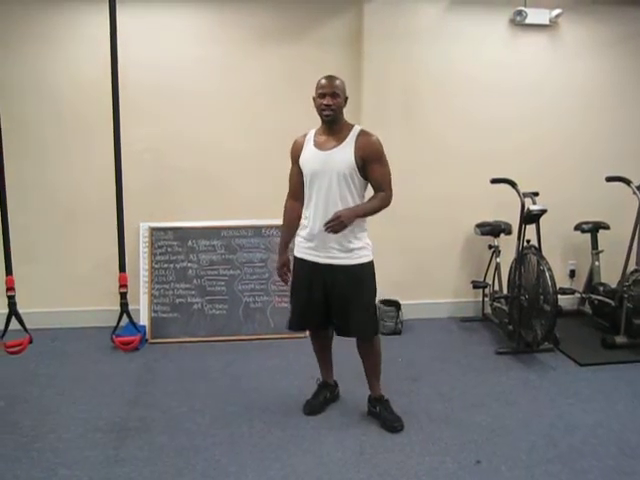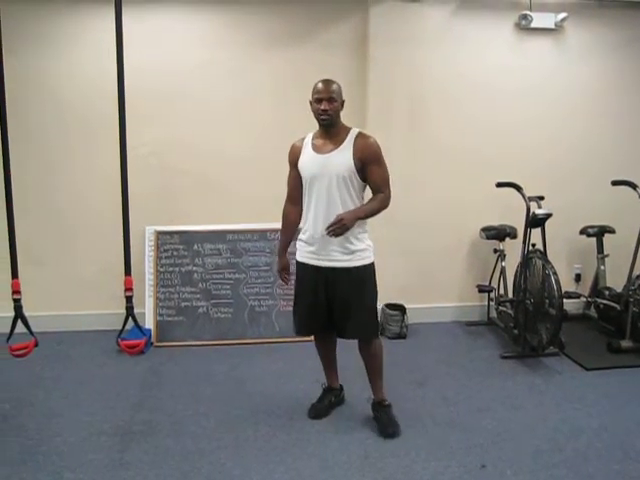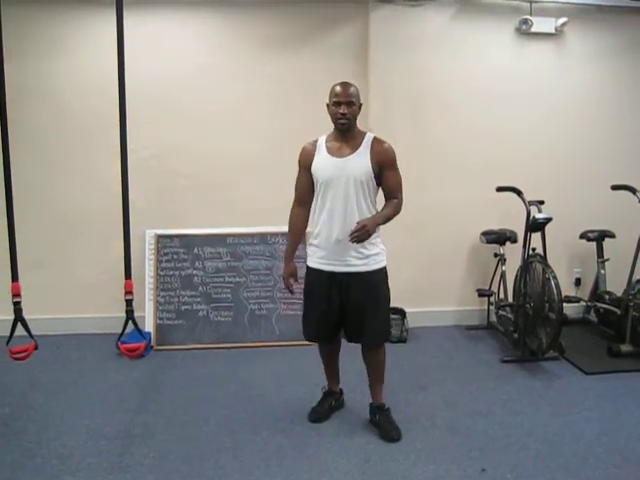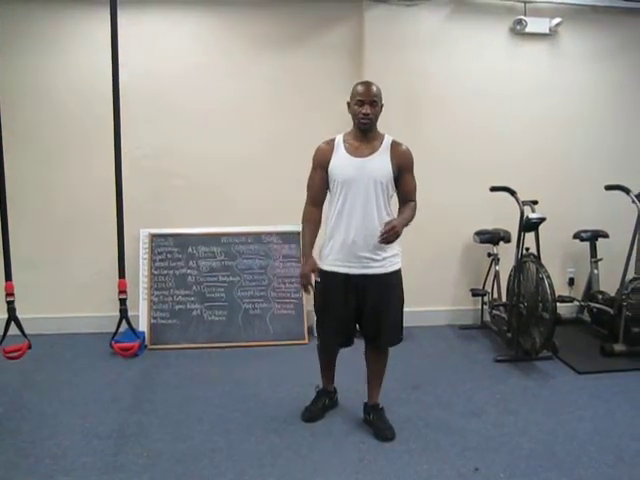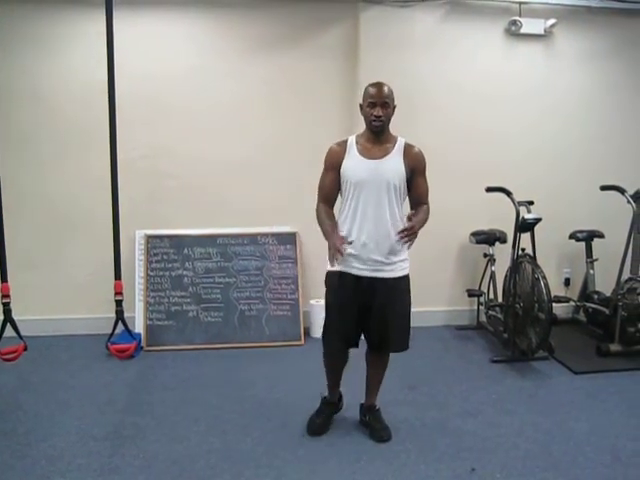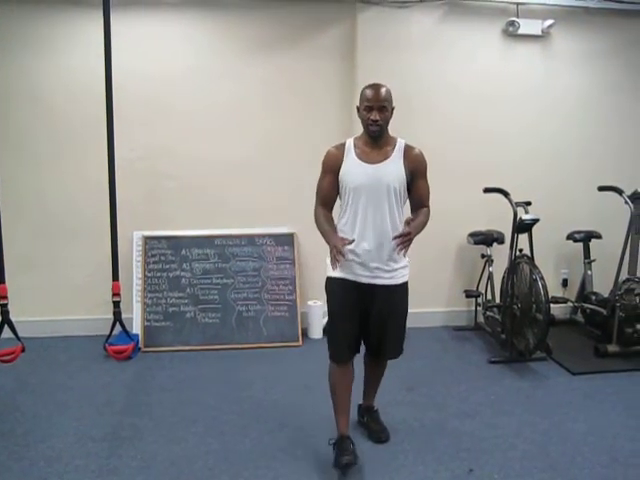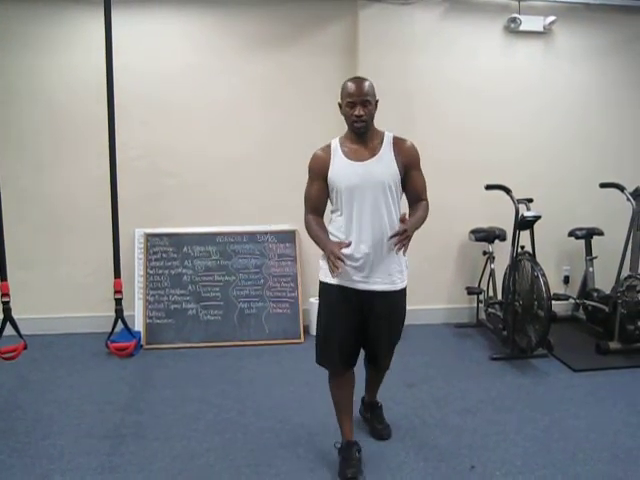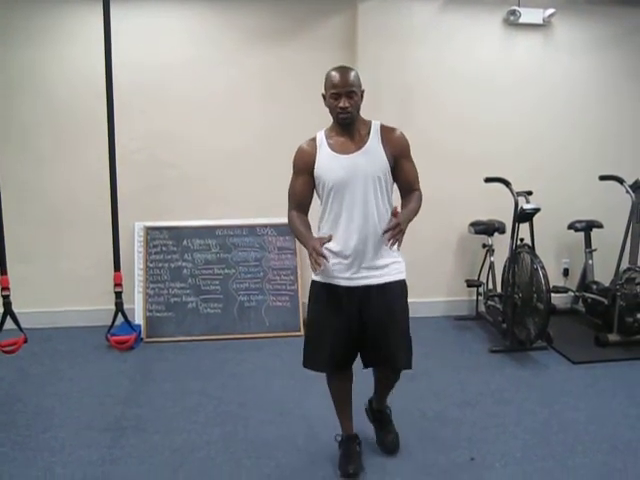
dt=0.4s
person 1, frame 1
left shoulder: (366, 143)
right shoulder: (301, 145)
left elbow: (384, 194)
right elbow: (294, 199)
left wrist: (352, 212)
right wrist: (283, 249)
left hip: (352, 256)
right hip: (309, 254)
left knee: (364, 329)
right knee: (316, 323)
left ankle: (377, 398)
right ankle: (328, 385)
person 1, frame 2
left shoulder: (364, 145)
right shoulder: (299, 149)
left elbow: (383, 195)
right elbow: (293, 203)
left wrist: (353, 215)
right wrist: (283, 251)
left hip: (354, 258)
right hip: (311, 257)
left knee: (365, 331)
right knee: (320, 327)
left ankle: (380, 401)
right ankle: (333, 388)
person 1, frame 3
left shoulder: (380, 150)
right shoulder: (311, 152)
left elbow: (395, 199)
right elbow: (301, 206)
left wrist: (375, 220)
right wrist: (289, 257)
left hip: (367, 263)
right hip: (322, 262)
left knee: (373, 336)
right knee: (324, 333)
left ankle: (378, 406)
right ankle: (333, 392)
person 1, frame 4
left shoulder: (399, 153)
right shoulder: (327, 151)
left elbow: (410, 201)
right elbow: (313, 206)
left wrist: (401, 222)
right wrist: (307, 255)
left hip: (382, 266)
right hip: (335, 265)
left knee: (379, 339)
right knee: (329, 336)
left ankle: (373, 406)
right ankle: (327, 392)
person 1, frame 5
left shoulder: (411, 155)
right shoulder: (339, 152)
left elbow: (422, 203)
right elbow: (324, 203)
left wrist: (416, 223)
right wrist: (331, 235)
left hip: (391, 269)
right hip: (346, 266)
left knee: (382, 343)
right knee: (336, 342)
left ankle: (370, 407)
right ankle: (332, 399)
person 1, frame 6
left shoulder: (411, 158)
right shoulder: (337, 156)
left elbow: (422, 207)
right elbow: (322, 206)
left wrist: (414, 227)
right wrist: (331, 238)
left hip: (390, 273)
right hip: (345, 271)
left knee: (381, 349)
right knee: (341, 352)
left ankle: (369, 408)
right ankle: (343, 437)
person 1, frame 7
left shoulder: (403, 151)
right shoulder: (323, 157)
left elbow: (421, 200)
right elbow: (312, 214)
left wrist: (412, 224)
right wrist: (326, 245)
left hip: (388, 276)
right hip: (340, 278)
left knee: (382, 355)
right knee: (339, 361)
left ankle: (371, 403)
right ankle: (348, 443)
person 1, frame 8
left shoulder: (392, 140)
right shoulder: (309, 152)
left elbow: (413, 191)
right elbow: (296, 211)
left wrist: (404, 218)
right wrist: (309, 242)
left hip: (384, 271)
right hip: (332, 275)
left knee: (393, 357)
right knee: (335, 361)
left ankle: (378, 406)
right ankle: (348, 437)
